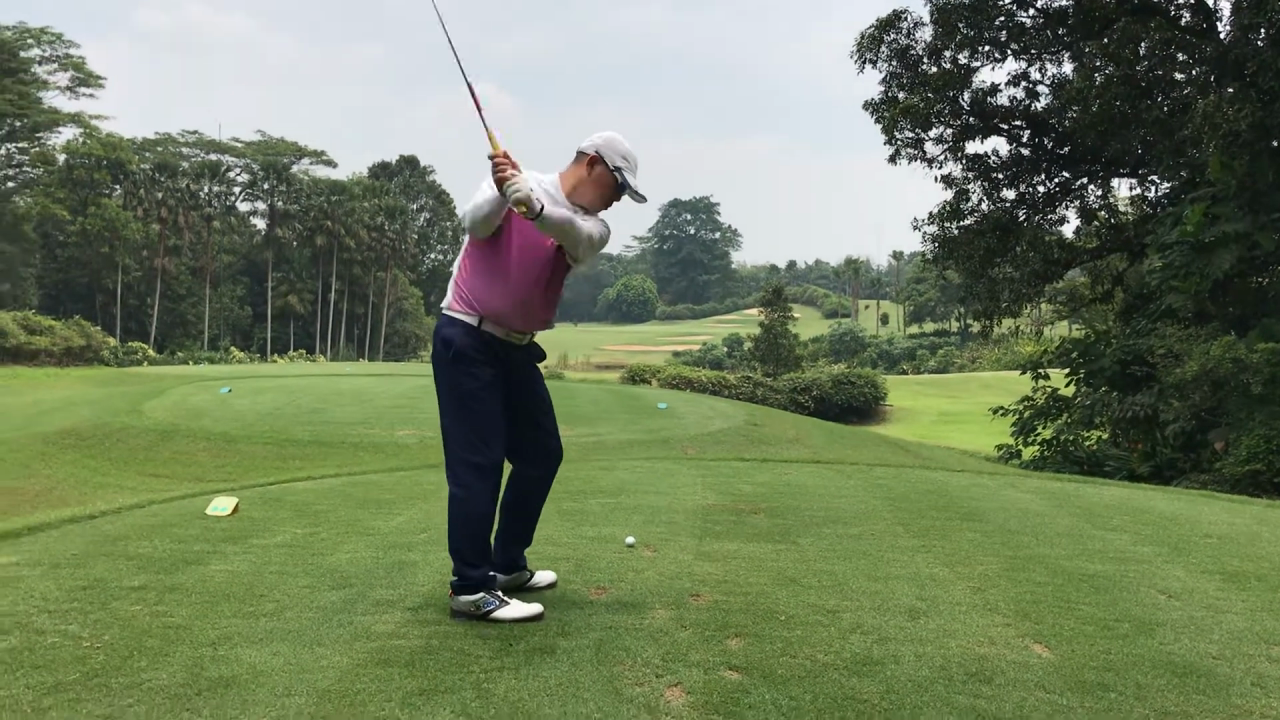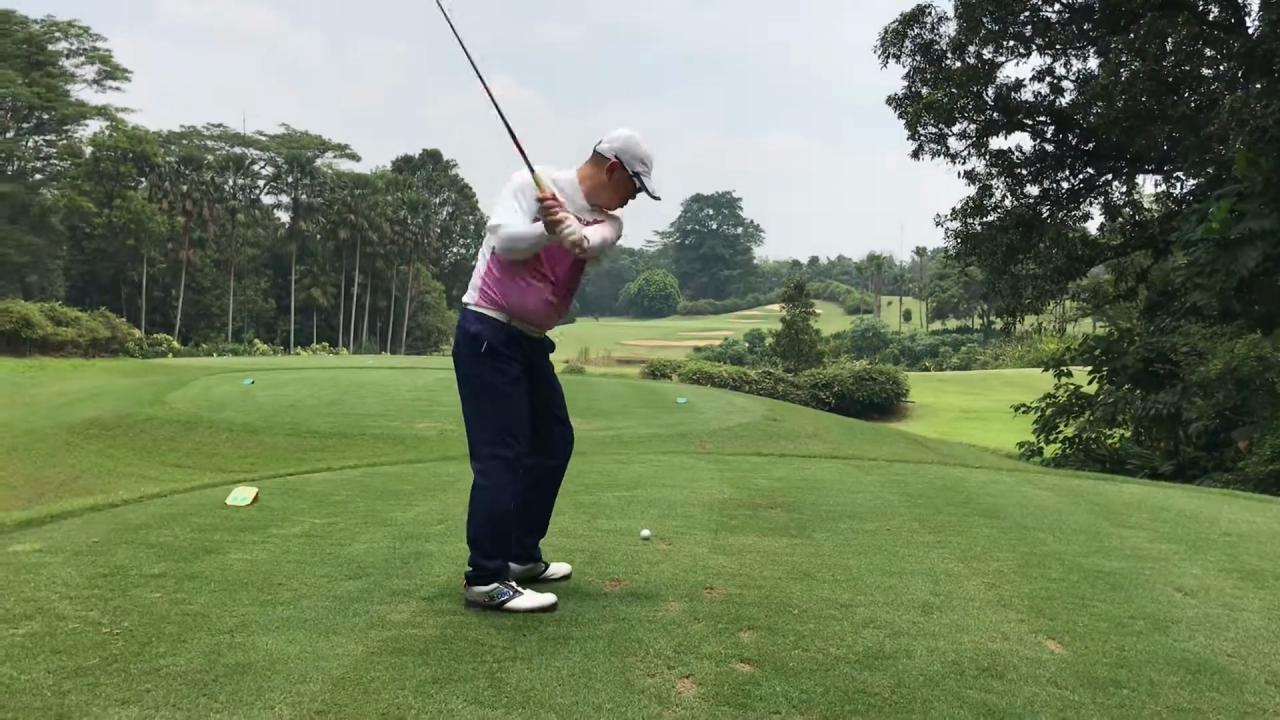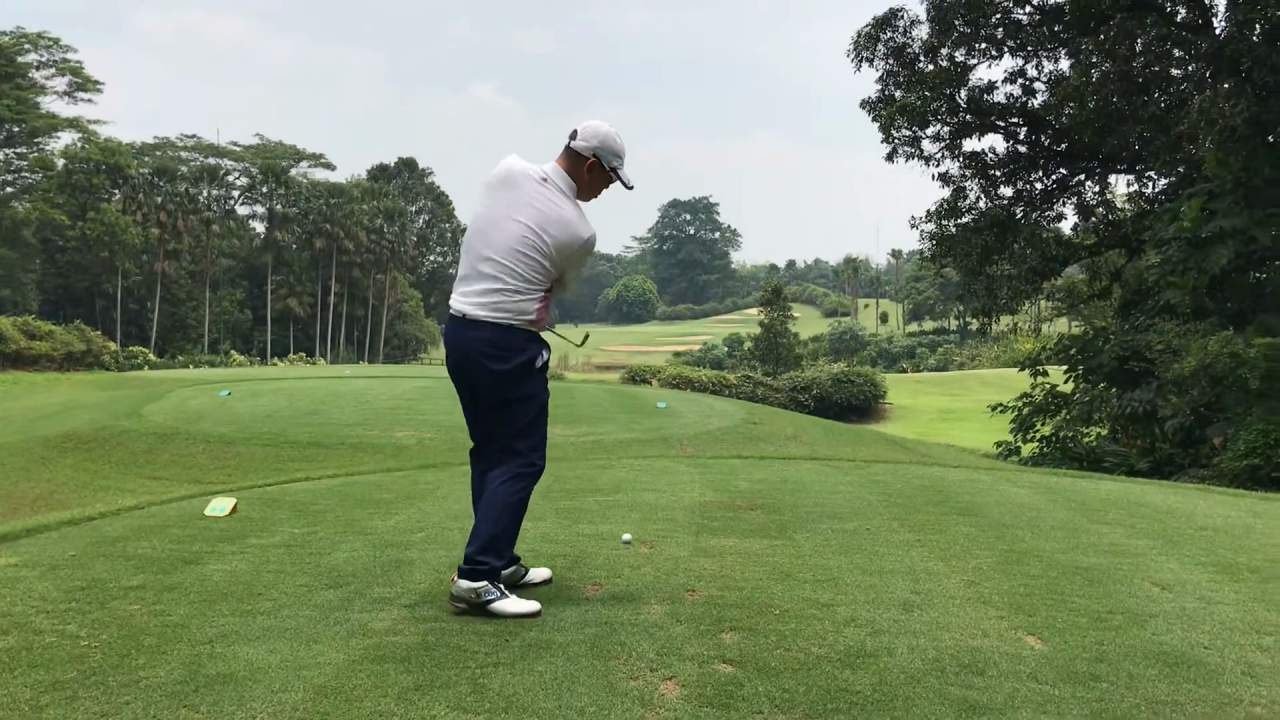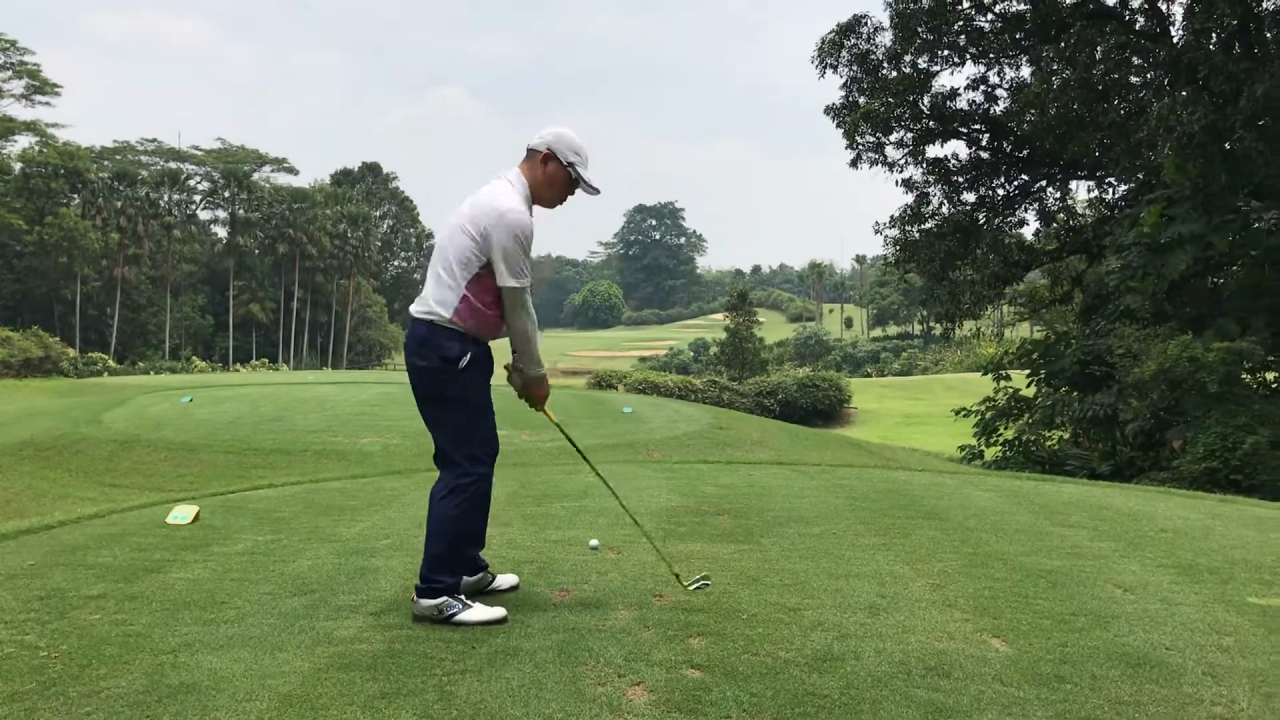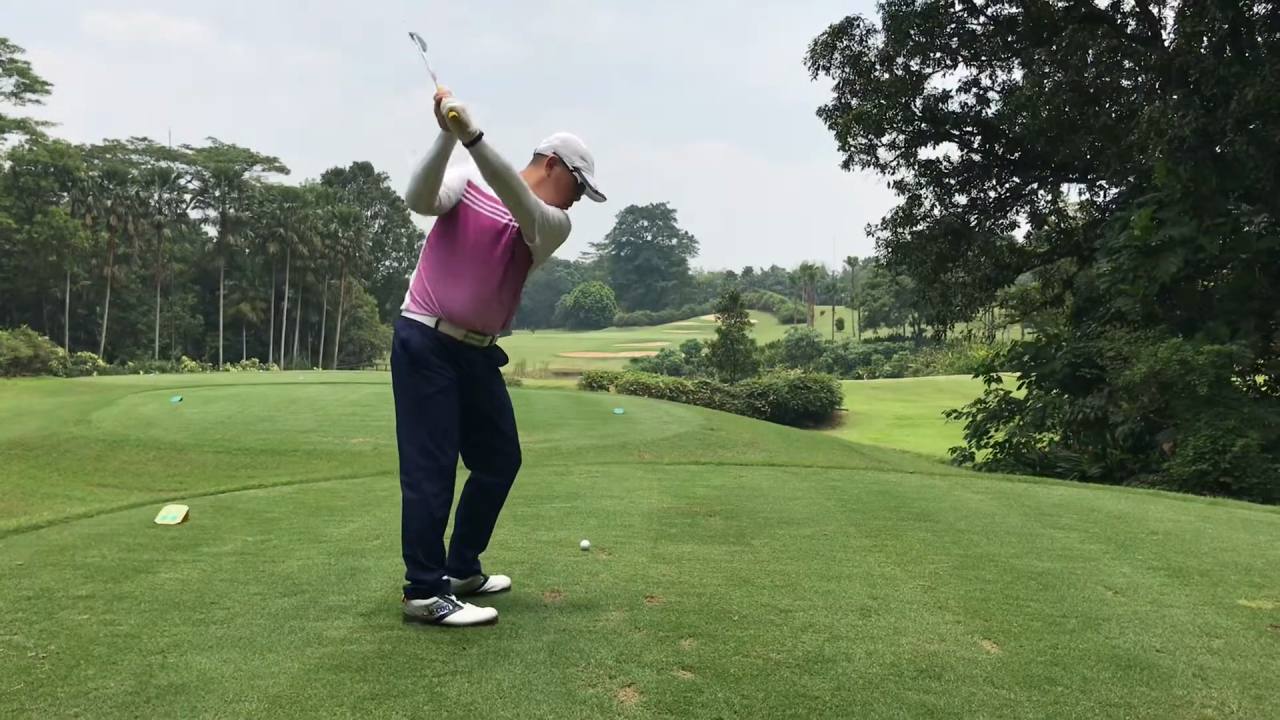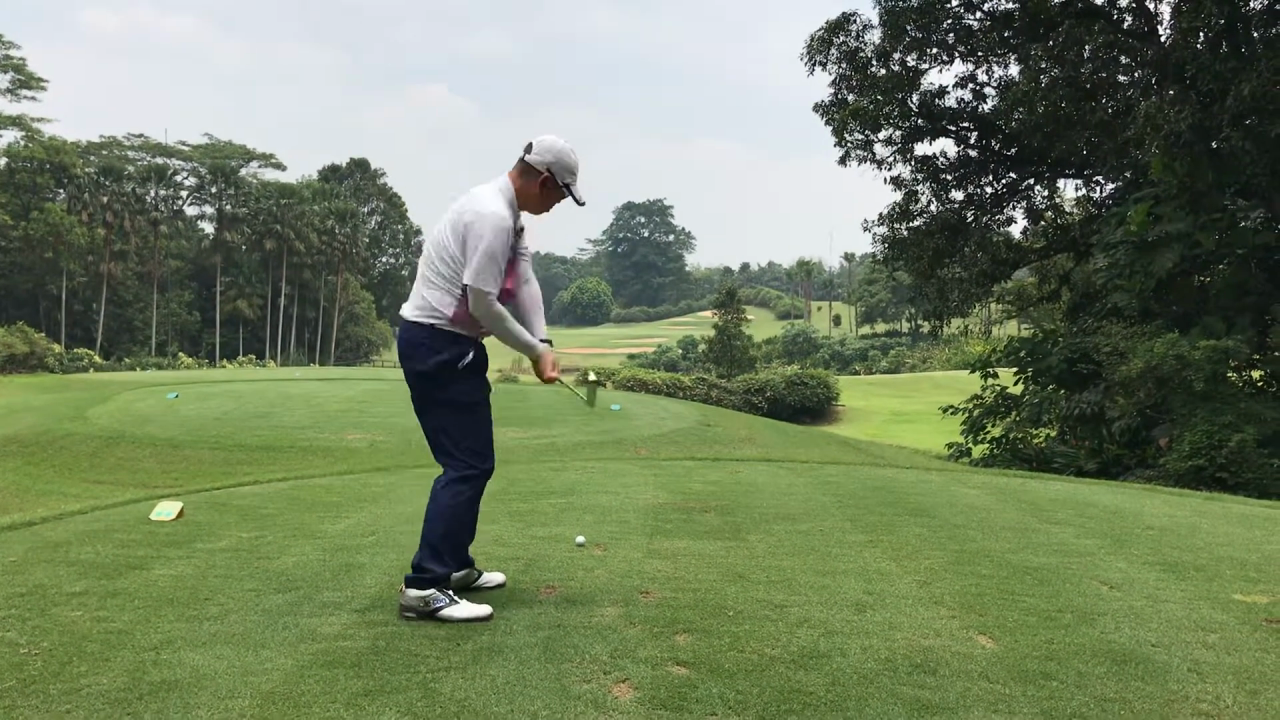
dt=0.5s
person 1, frame 1
left shoulder: (596, 229)
right shoulder: (505, 184)
left elbow: (567, 230)
right elbow: (476, 223)
left wrist: (530, 199)
right wrist: (504, 188)
left hip: (517, 350)
right hip: (466, 341)
left knee: (540, 455)
right knee: (478, 463)
left ankle: (506, 565)
right ankle: (471, 588)
person 1, frame 2
left shoulder: (607, 223)
right shoulder: (529, 188)
left elbow: (592, 239)
right elbow: (504, 243)
left wrist: (574, 235)
right wrist: (546, 229)
left hip: (529, 342)
right hip: (488, 335)
left knee: (552, 446)
right knee: (502, 456)
left ankle: (520, 556)
right ankle: (485, 579)
person 1, frame 3
left shoulder: (508, 170)
right shoulder: (579, 233)
left hip: (460, 329)
right hip: (509, 344)
left knee: (490, 451)
right knee: (521, 460)
left ankle: (498, 561)
right ankle: (476, 576)
person 1, frame 4
left shoulder: (498, 197)
right shoulder: (511, 214)
left elbow: (505, 294)
right elbow: (517, 304)
left wrist: (521, 364)
right wrist: (532, 370)
left hip: (437, 340)
right hip: (447, 345)
left knee: (475, 455)
right knee: (465, 466)
left ankle: (465, 568)
right ankle: (435, 593)
person 1, frame 5
left shoulder: (553, 225)
right shoulder: (467, 182)
left elbow: (517, 201)
right elbow: (418, 200)
left wrist: (472, 137)
right wrist: (447, 136)
left hip: (478, 353)
right hip: (425, 342)
left knee: (500, 460)
right knee: (430, 468)
left ankle: (461, 569)
right ankle: (424, 591)
person 1, frame 6
left shoulder: (509, 220)
right shoulder: (487, 214)
left elbow: (524, 286)
right elbow: (483, 302)
left wrist: (543, 342)
right wrist: (532, 351)
left hip: (451, 347)
right hip: (439, 345)
left knee: (474, 457)
right knee: (468, 462)
left ankle: (452, 564)
right ankle: (424, 585)
